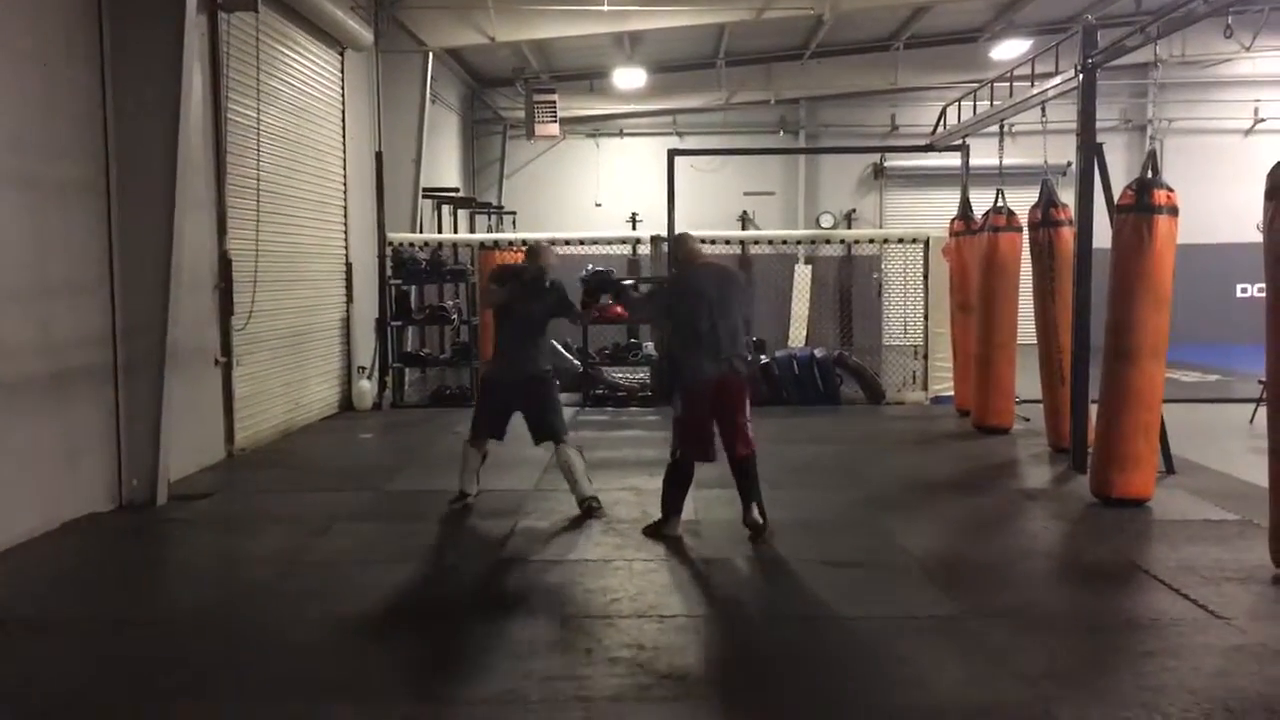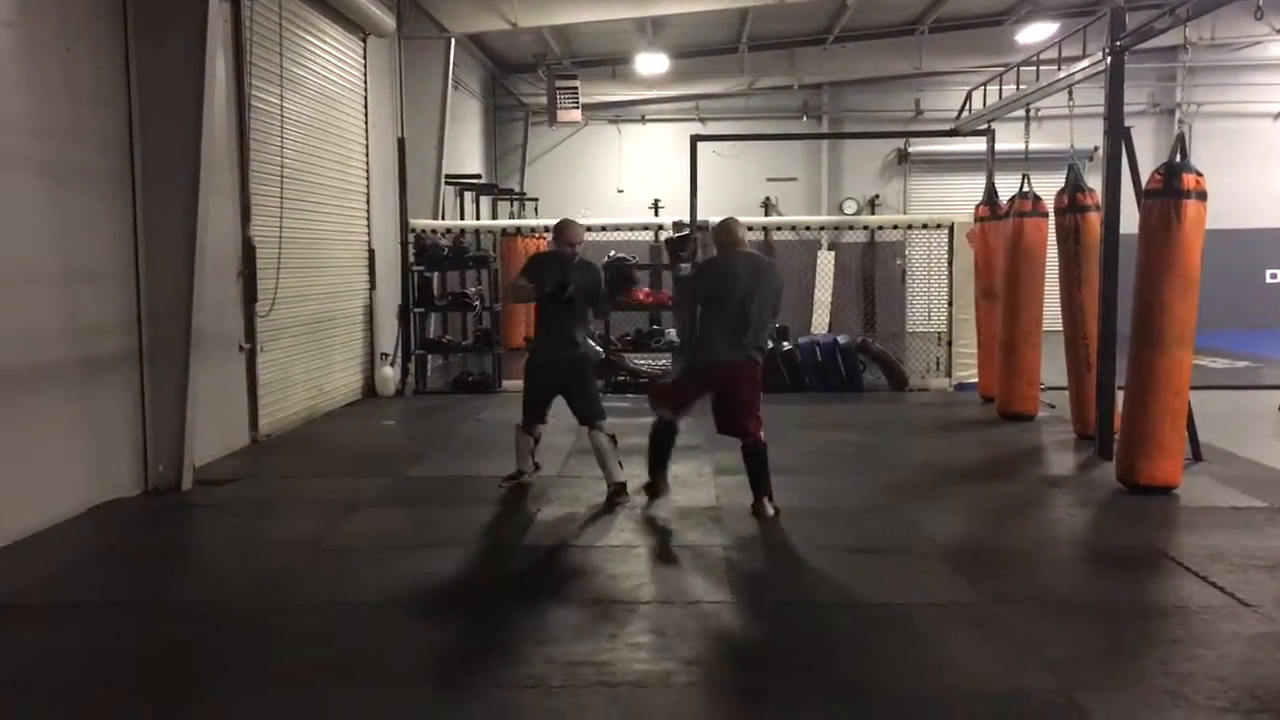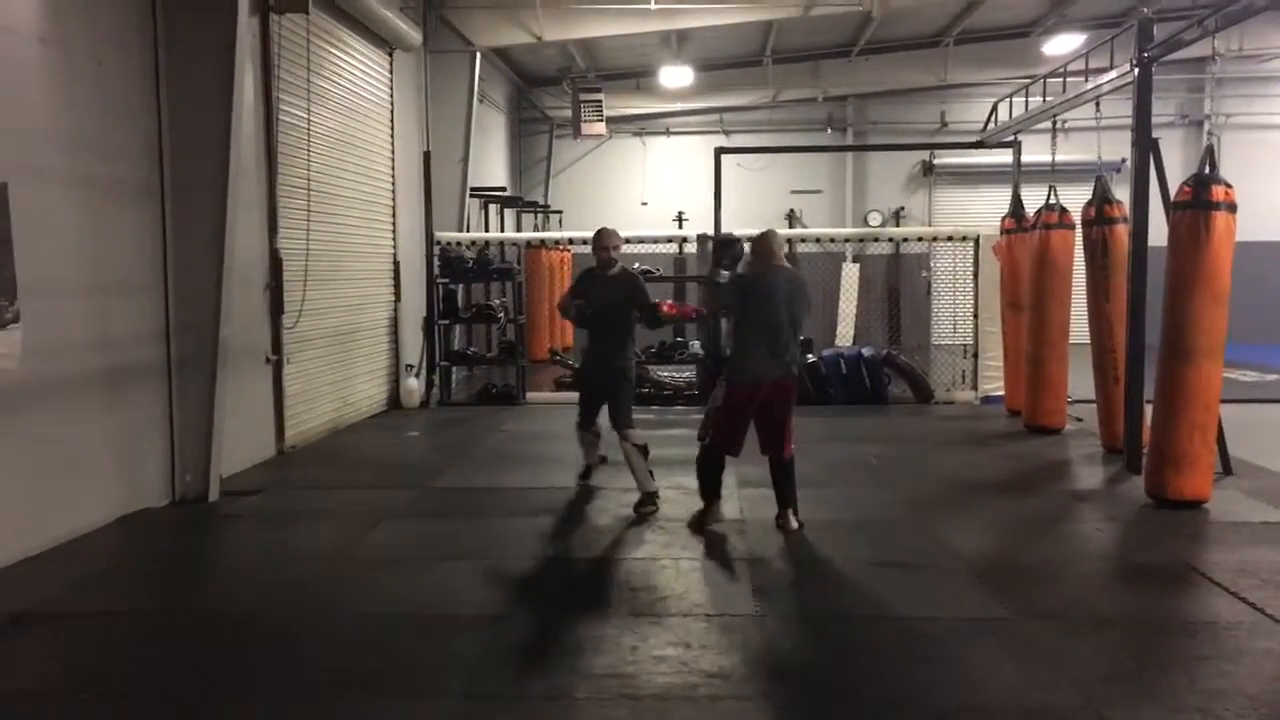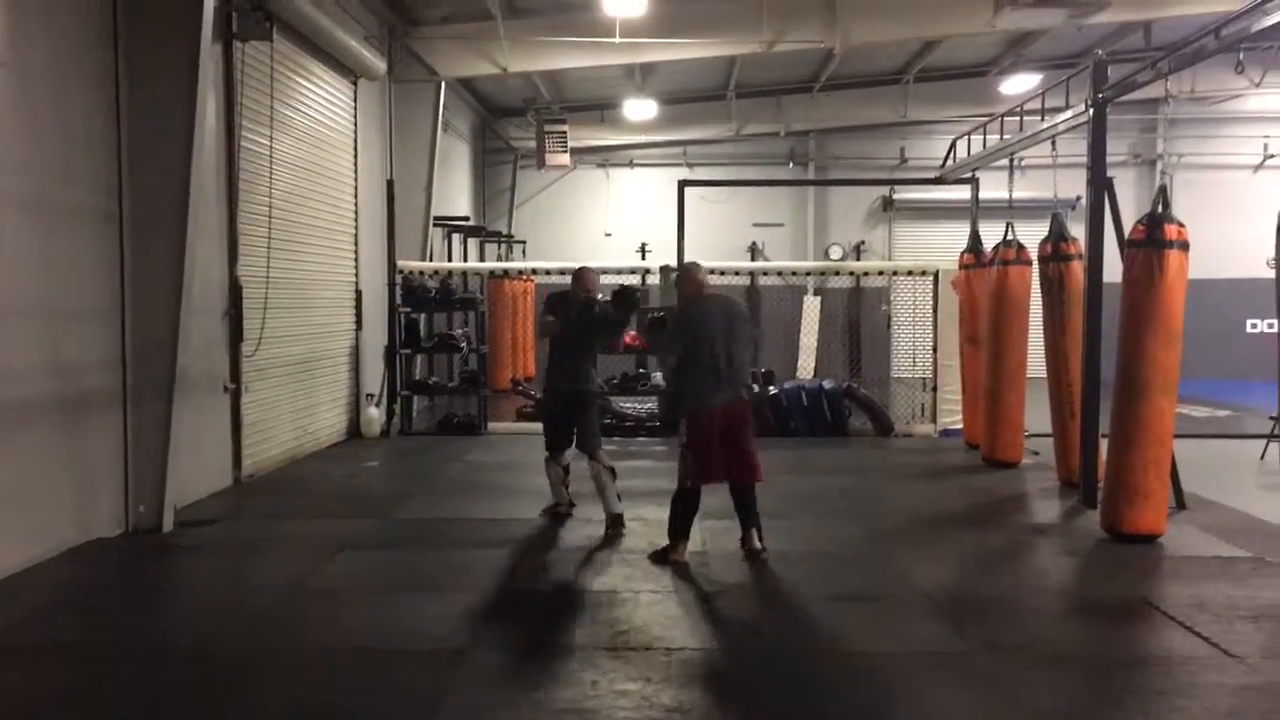
dt=0.7s
person 1, frame 1
left shoulder: (678, 283)
right shoulder: (734, 278)
left elbow: (643, 310)
left wrist: (623, 294)
left hip: (695, 375)
right hip: (734, 371)
left knee: (685, 451)
right knee: (741, 447)
left ankle: (670, 519)
right ankle: (754, 511)
person 1, frame 2
left shoulder: (715, 267)
right shoulder: (771, 272)
left elbow: (685, 296)
left hip: (709, 357)
right hip: (747, 361)
left knee: (665, 411)
right knee: (752, 433)
left ankle: (658, 479)
right ankle: (764, 501)
person 1, frame 3
left shoulder: (752, 279)
right shoulder: (799, 284)
left elbow: (720, 303)
left wrist: (724, 277)
left hip: (745, 373)
right hip: (783, 374)
left knee: (714, 441)
right knee: (780, 447)
left ankle: (712, 506)
right ankle: (788, 513)
person 1, frame 4
left shoulder: (686, 313)
right shoulder: (737, 308)
left elbow: (668, 360)
left wrist: (660, 340)
left hip: (700, 405)
right hip: (736, 401)
left knee: (690, 479)
right knee: (741, 474)
left ankle: (678, 545)
right ankle: (752, 536)
person 2, frame 1
left shoulder: (553, 288)
right shoulder: (504, 275)
left elbow: (578, 318)
right elbow: (486, 300)
right wrist: (520, 288)
left hip: (536, 373)
right hip: (499, 373)
left knee: (559, 437)
right knee: (478, 436)
left ankle: (587, 496)
right ankle: (467, 490)
person 2, frame 2
left shoulder: (590, 270)
right shoulder: (539, 262)
left elbow: (600, 312)
right elbow: (513, 293)
right wrist: (547, 291)
left hip: (577, 356)
right hip: (543, 354)
left knee: (596, 422)
right knee: (530, 420)
left ankle: (617, 482)
right ankle: (525, 468)
person 2, frame 3
left shoulder: (631, 280)
right shoulder: (586, 278)
left elbow: (647, 316)
right elbow: (564, 306)
left wrist: (650, 315)
right wrist: (576, 311)
left hip: (620, 363)
right hip: (592, 360)
left knee: (624, 428)
right knee: (585, 421)
left ankle: (649, 491)
right ankle: (592, 461)
person 2, frame 4
left shoulder: (602, 309)
right shoulder: (556, 301)
right elbow: (544, 330)
left wrist: (622, 321)
right wrist: (576, 317)
left hip: (585, 388)
right hip: (556, 387)
left knee: (593, 451)
right knee: (555, 451)
left ankle: (614, 513)
right ankle: (562, 502)
